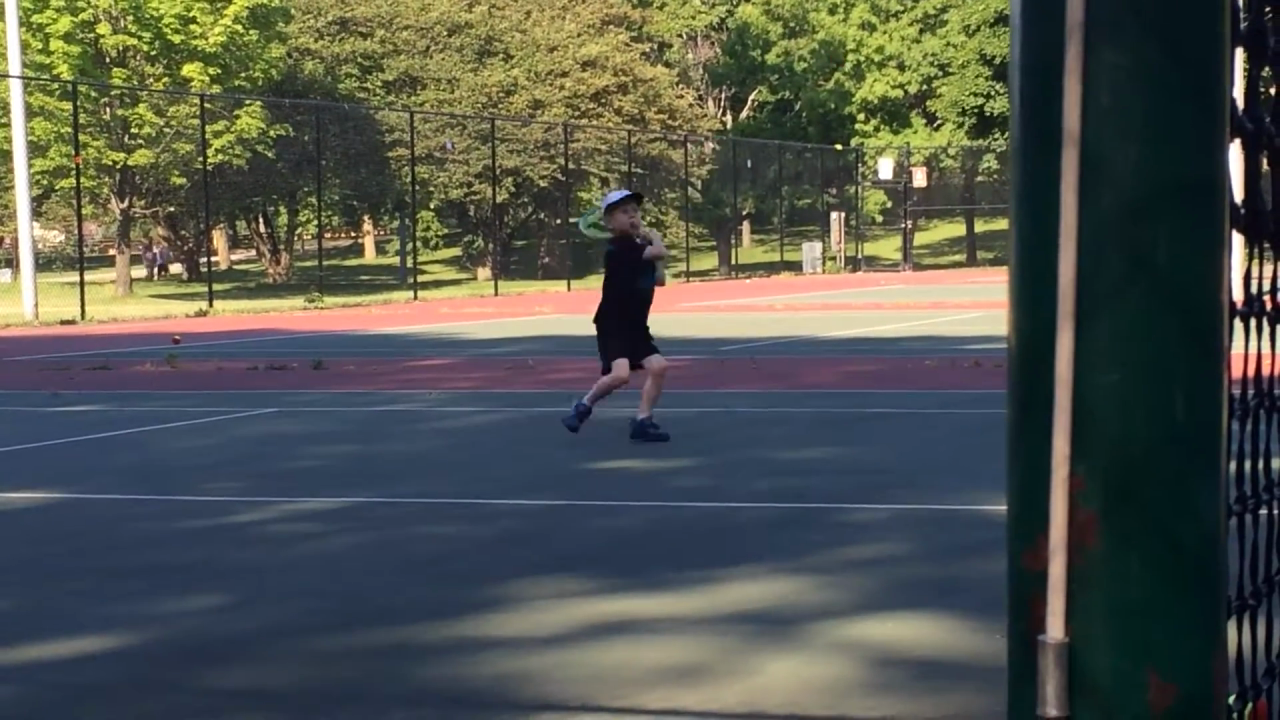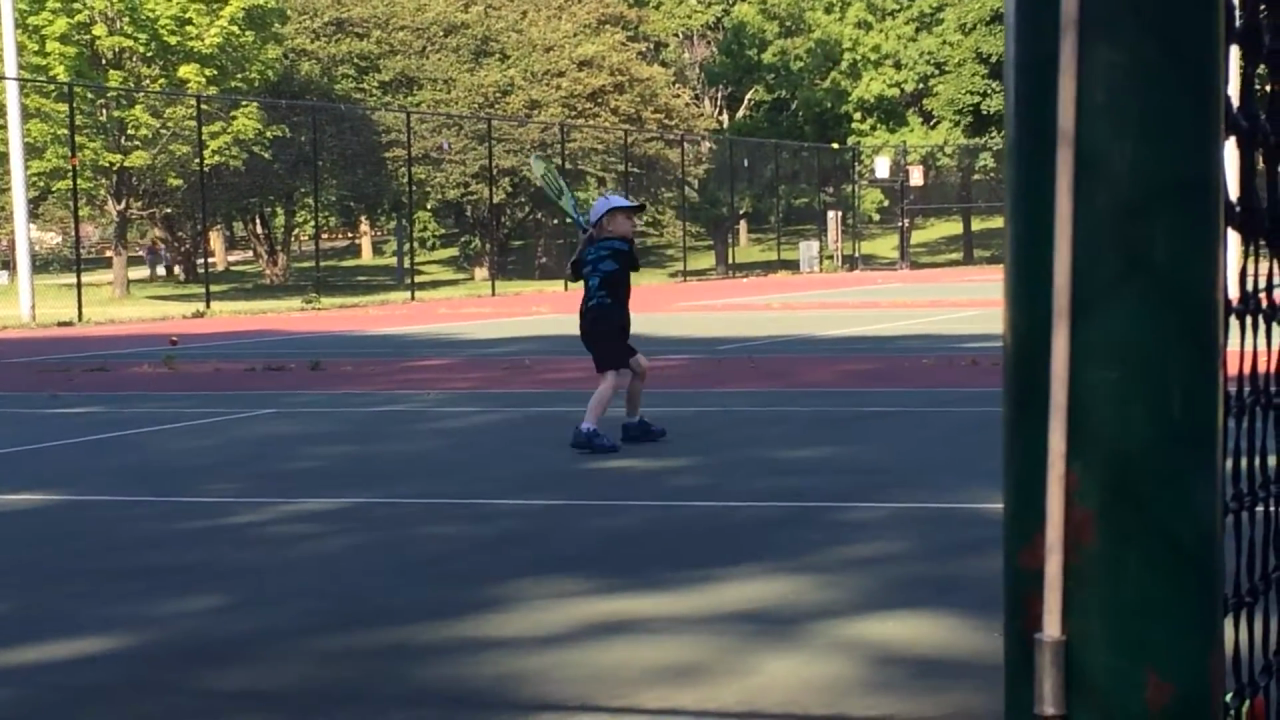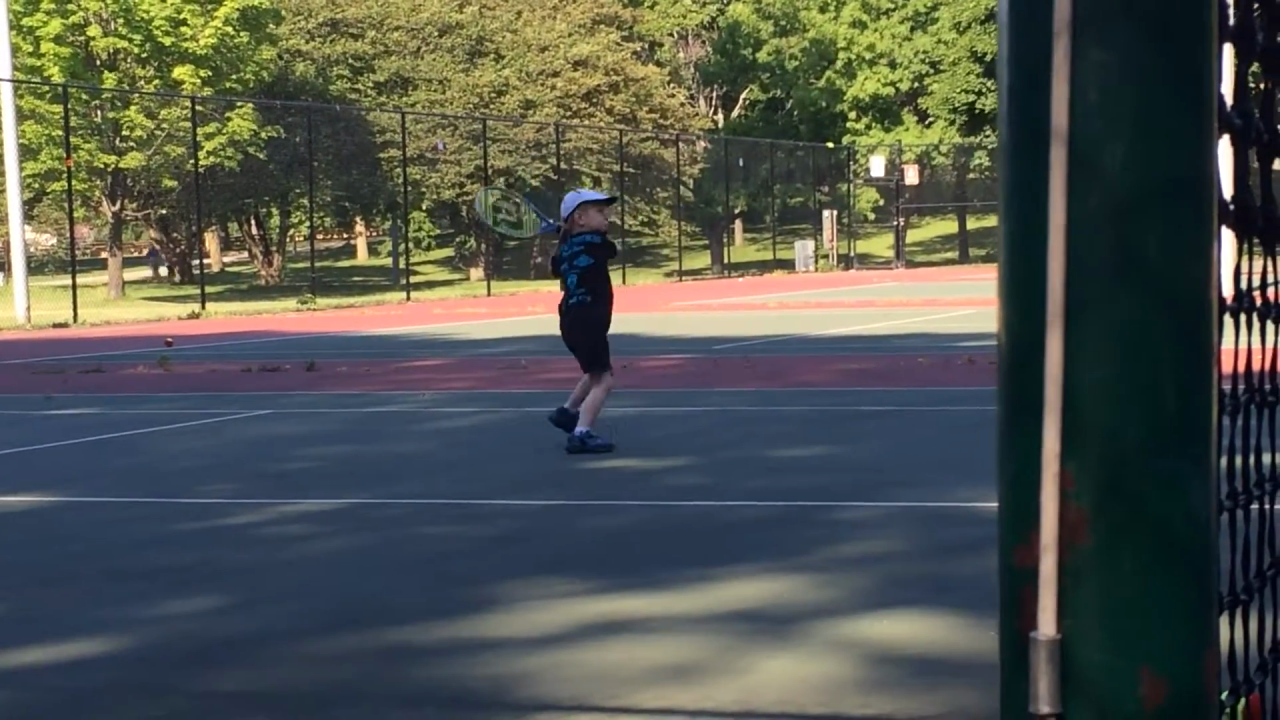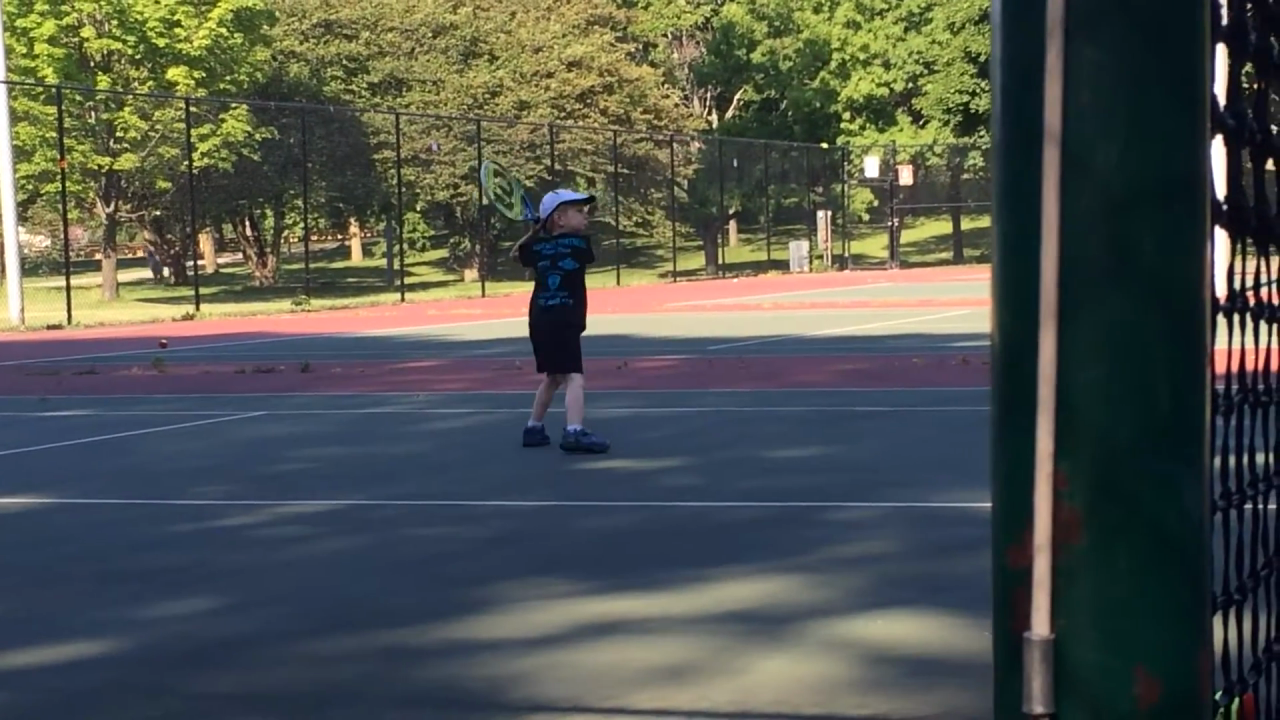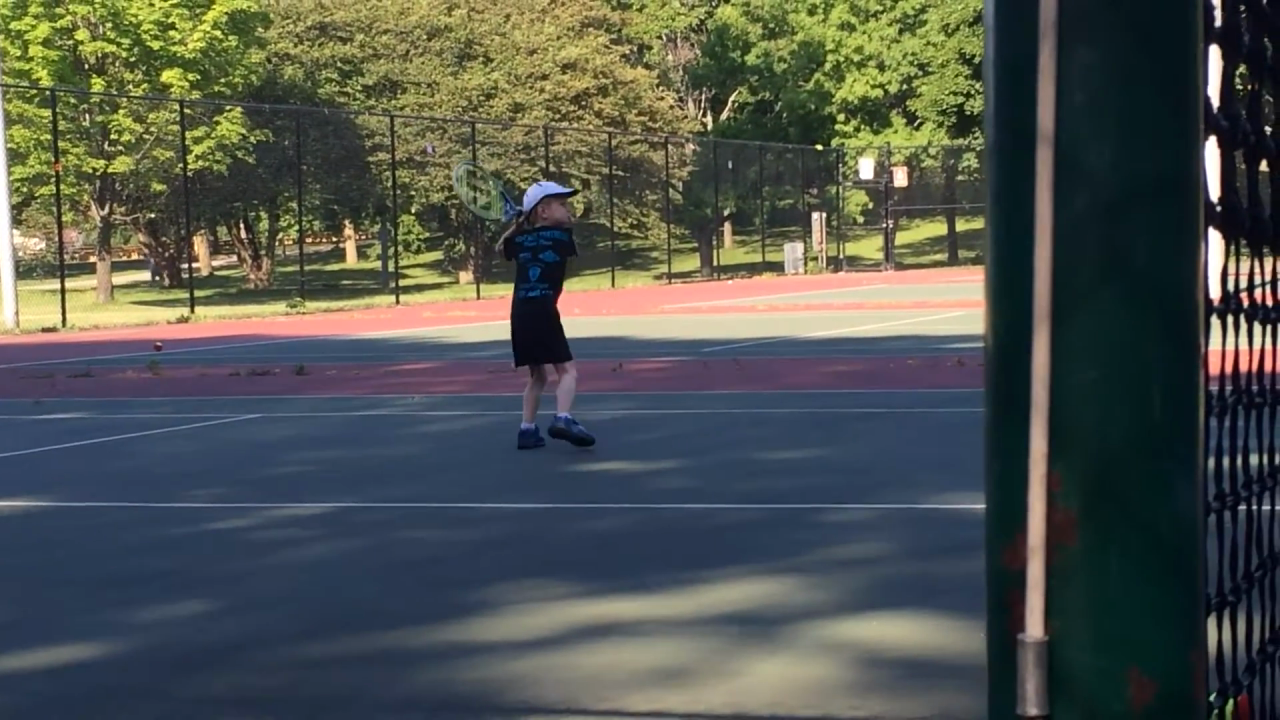
dt=0.2s
person 1, frame 1
left shoulder: (640, 247)
right shoulder: (619, 246)
left elbow: (659, 280)
right elbow: (660, 253)
left wrist: (648, 239)
right wrist: (651, 236)
left hip: (636, 327)
right hip: (612, 326)
left knee: (659, 367)
right knee: (621, 375)
left ankle: (642, 421)
right ankle: (584, 406)
person 1, frame 2
left shoulder: (587, 252)
right shoulder: (622, 247)
left elbow: (573, 273)
right elbow: (633, 265)
left wrist: (584, 243)
left hip: (595, 324)
right hip: (604, 326)
left knee: (641, 367)
right knee: (611, 379)
left ankle: (634, 423)
right ankle: (587, 431)
person 1, frame 3
left shoulder: (563, 249)
right shoulder: (596, 241)
left elbow: (555, 271)
right elbow: (613, 249)
left hip: (573, 322)
right hip: (587, 323)
left knee: (601, 372)
right knee: (602, 379)
left ankle: (567, 412)
right ankle: (581, 434)
person 1, frame 4
left shoulder: (538, 247)
right shoulder: (580, 243)
left elbow: (517, 253)
left wrist: (536, 232)
left hip: (539, 322)
right hip: (562, 324)
left knee: (554, 377)
right knee: (575, 380)
left ankle: (534, 428)
right ankle: (574, 432)
person 1, frame 5
left shoulder: (521, 240)
right shoulder: (562, 236)
left elbow: (502, 247)
left wrist: (518, 226)
left hip: (519, 315)
right hip: (543, 313)
left knee: (537, 375)
right knee: (567, 370)
left ankle: (528, 429)
right ankle: (563, 419)
